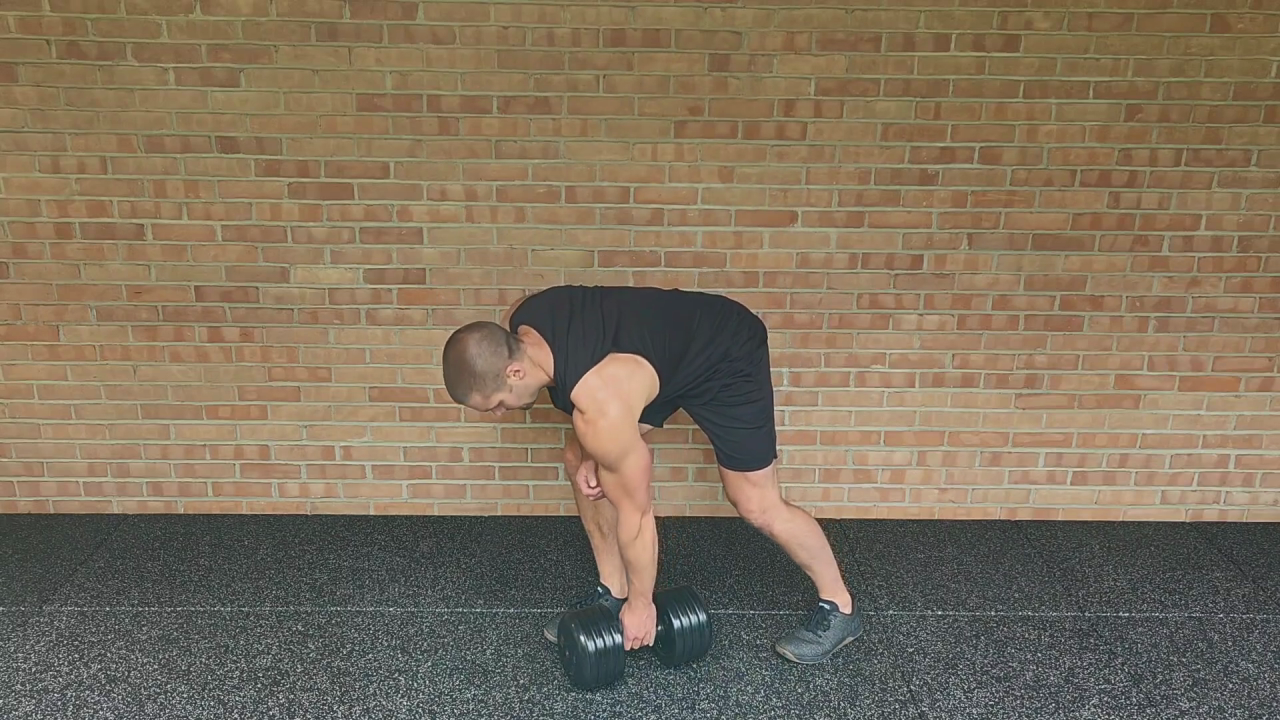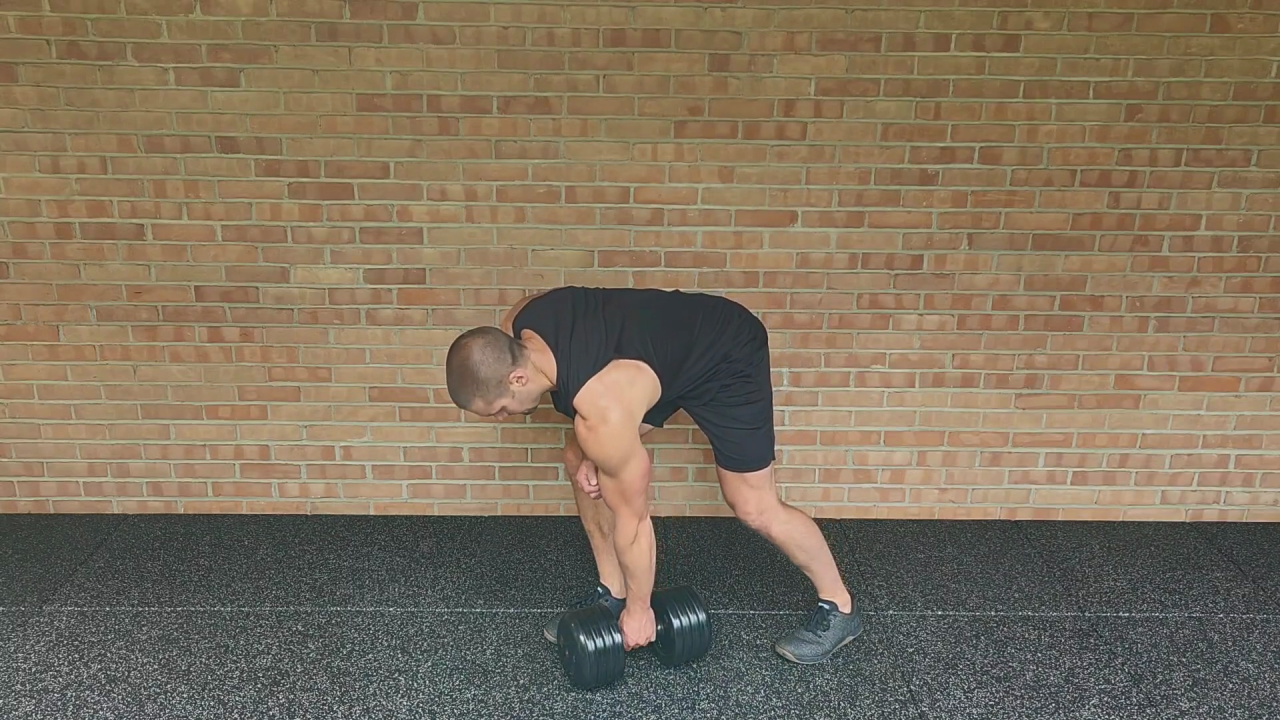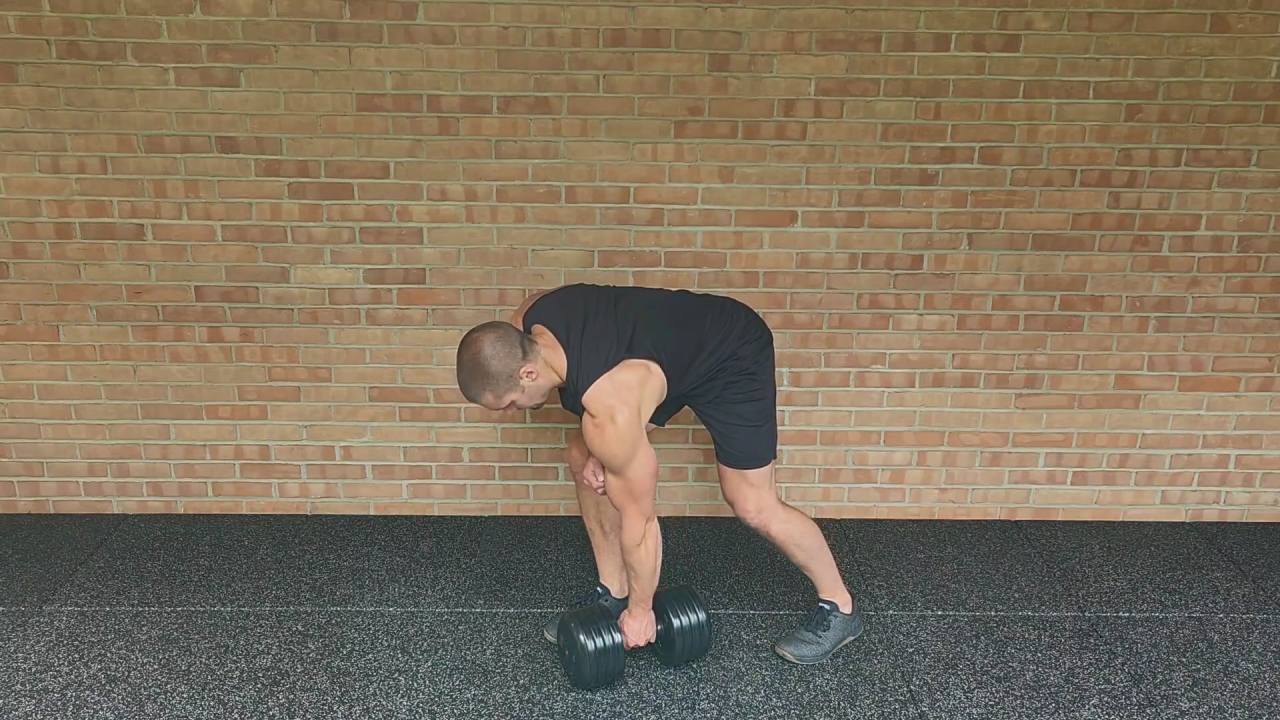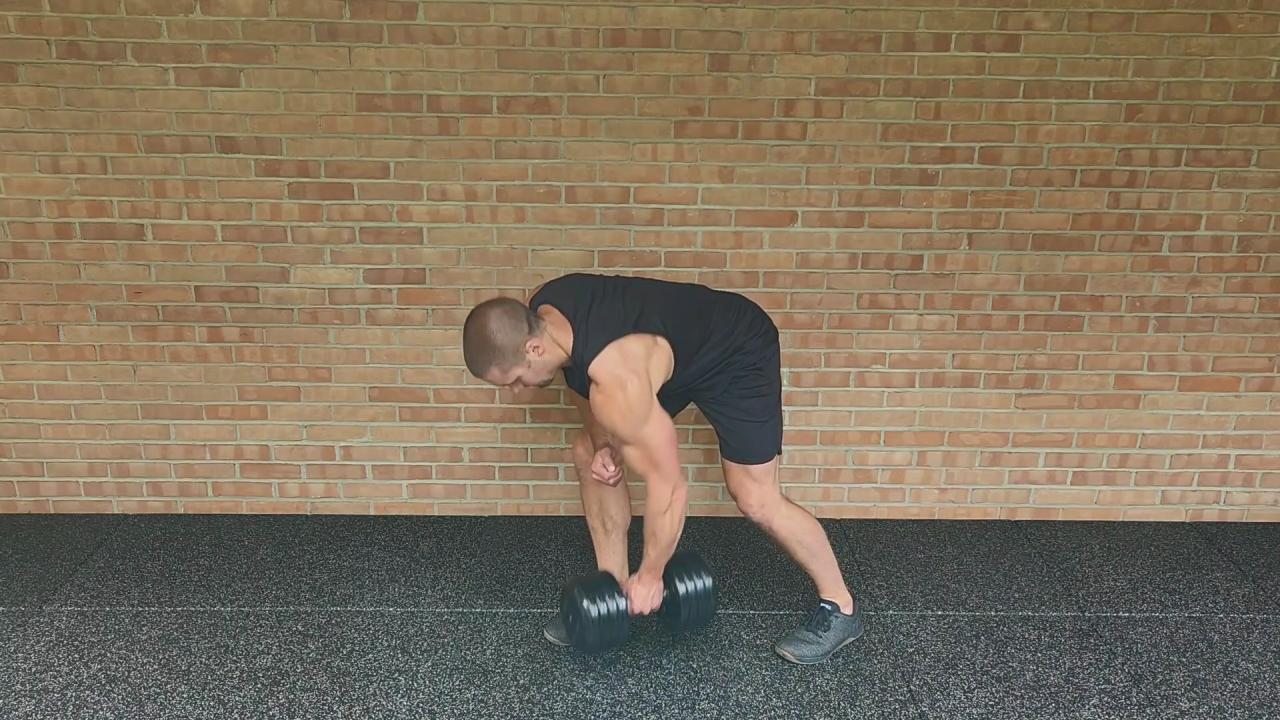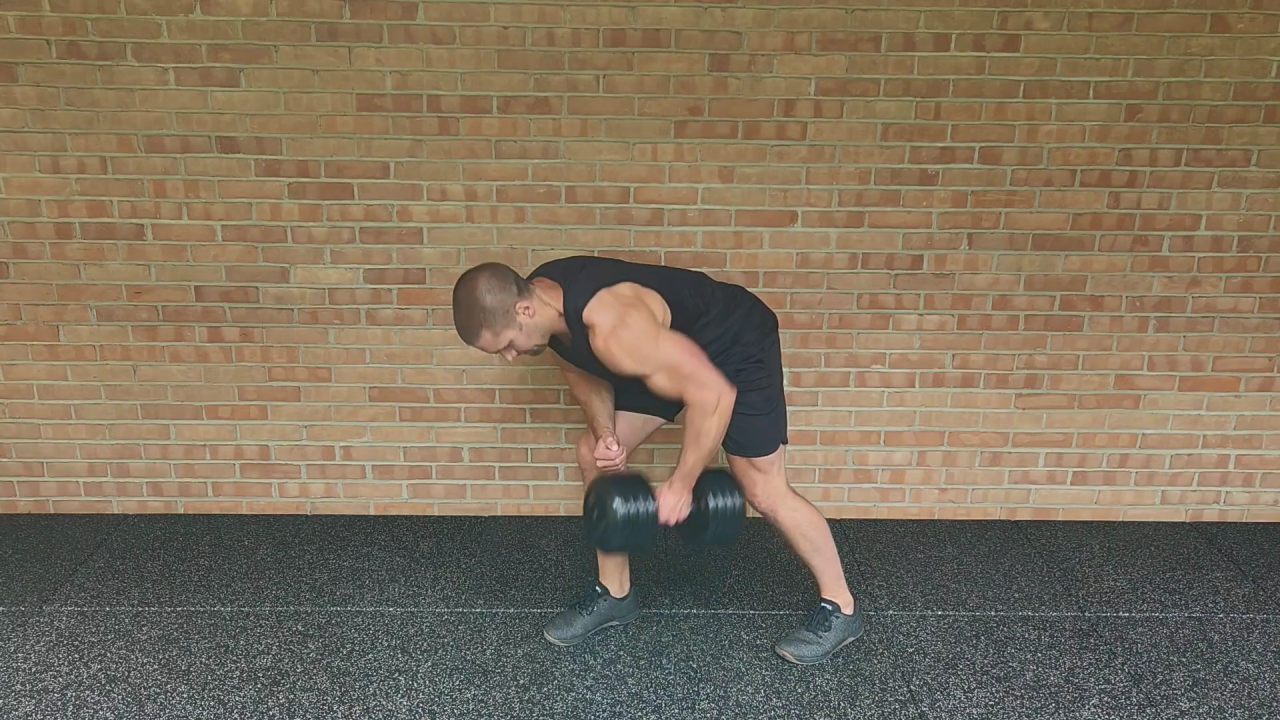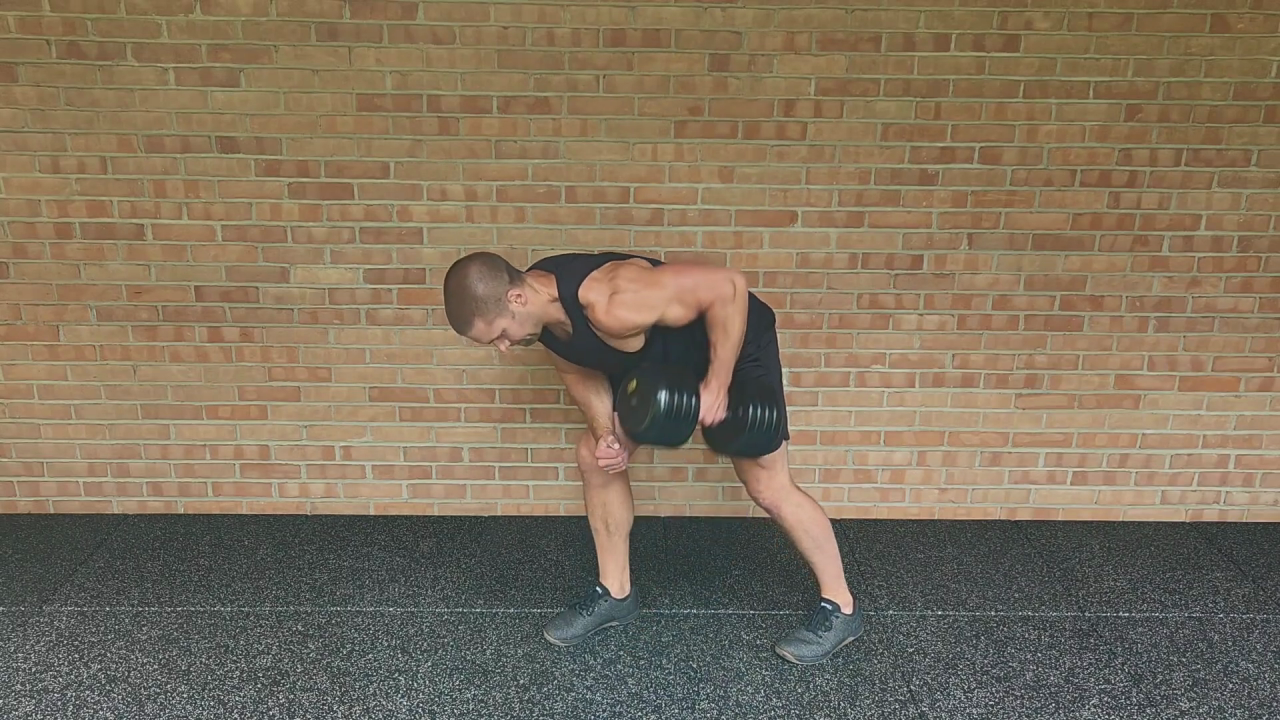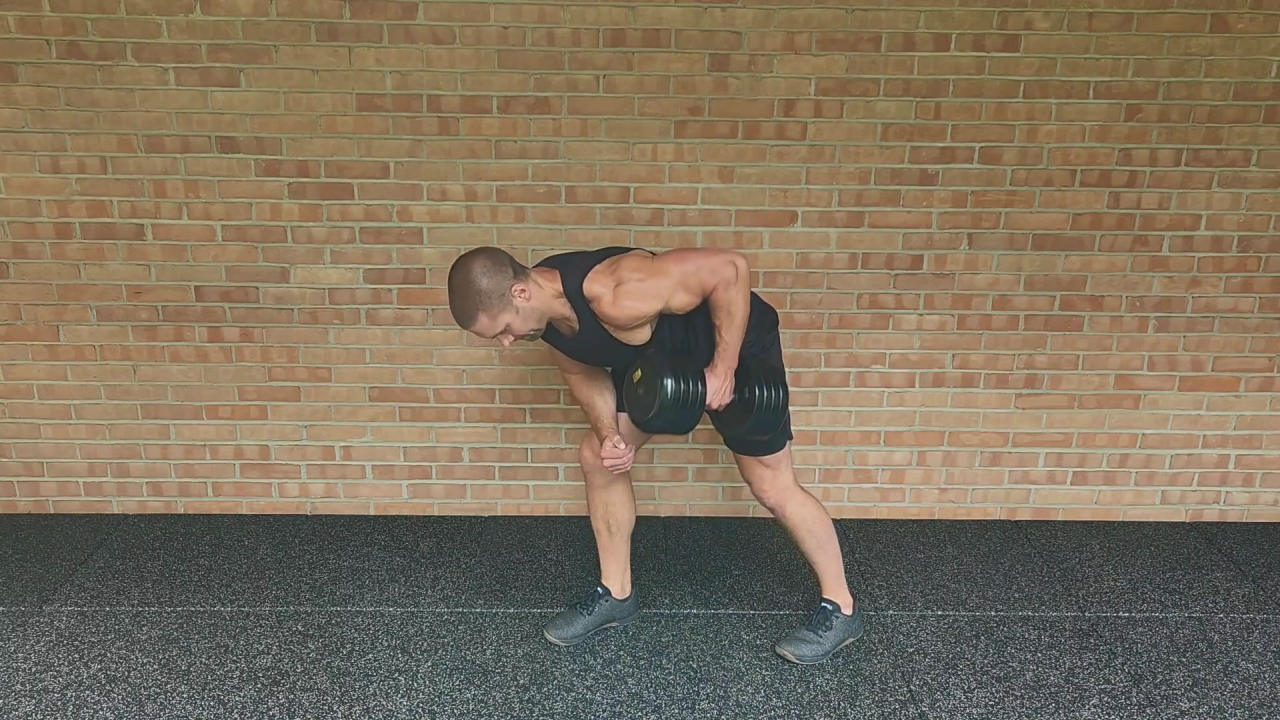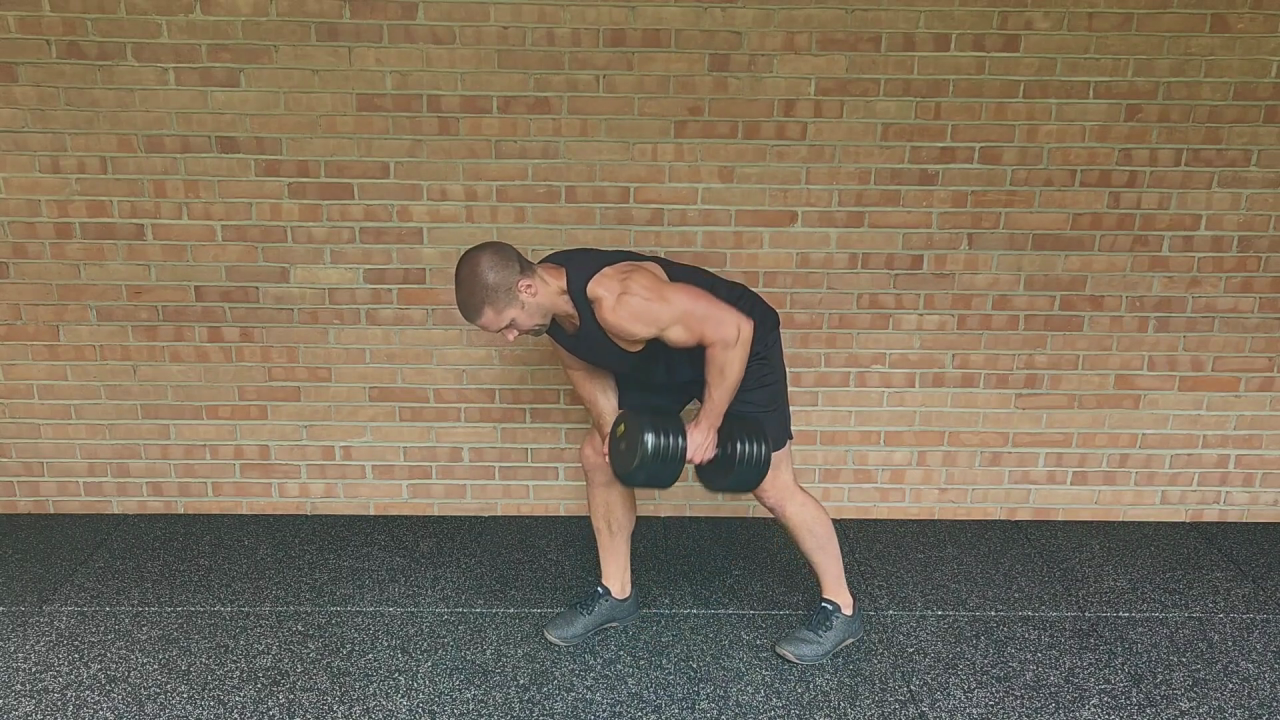
dt=0.2s
person 1, frame 1
left shoulder: (600, 402)
right shoulder: (515, 327)
left elbow: (635, 512)
left wrist: (641, 604)
right wrist: (589, 452)
left hip: (726, 356)
right hip: (666, 346)
left knee: (757, 504)
right knee: (579, 462)
left ankle: (839, 608)
right ankle: (613, 592)
person 1, frame 2
left shoulder: (601, 406)
right shoulder: (516, 329)
left elbow: (631, 517)
left wrist: (639, 609)
right wrist: (590, 453)
left hip: (727, 357)
right hip: (668, 345)
left knee: (753, 507)
right knee: (580, 461)
left ankle: (839, 608)
right ankle: (611, 593)
person 1, frame 3
left shoulder: (610, 406)
right shoulder: (526, 327)
left elbow: (640, 519)
left wrist: (641, 611)
right wrist: (595, 450)
left hip: (732, 357)
right hip: (672, 345)
left knee: (752, 505)
right knee: (582, 458)
left ankle: (840, 608)
right ankle: (612, 593)
person 1, frame 4
left shoulder: (615, 376)
right shoulder: (538, 314)
left elbow: (667, 488)
left wrist: (649, 577)
right wrist: (602, 441)
left hip: (738, 354)
right hip: (674, 353)
left knee: (756, 500)
right knee: (589, 456)
left ankle: (841, 607)
person 1, frame 5
left shoulder: (612, 328)
right shoulder: (542, 301)
left elbow: (713, 398)
right elbow: (581, 367)
left wrist: (681, 486)
right wrist: (604, 430)
left hip: (738, 351)
right hip: (666, 353)
left knee: (763, 491)
right knee: (594, 455)
left ankle: (840, 607)
right ankle: (615, 593)
person 1, frame 6
left shoulder: (609, 305)
right shoulder: (539, 303)
left elbow: (728, 287)
right elbow: (578, 368)
left wrist: (717, 385)
right wrist: (604, 432)
left hip: (732, 346)
right hip: (658, 356)
left knee: (768, 488)
right knee: (594, 458)
left ankle: (841, 608)
right ankle: (616, 593)
person 1, frame 7
left shoulder: (614, 296)
right shoulder: (543, 302)
left elbow: (730, 269)
right elbow: (581, 370)
left wrist: (721, 371)
right wrist: (608, 432)
left hip: (736, 341)
right hip: (661, 354)
left knee: (772, 488)
right knee: (598, 459)
left ankle: (840, 607)
right ankle: (617, 594)
person 1, frame 8
left shoulder: (617, 301)
right shoulder: (548, 296)
left elbow: (732, 330)
right elbow: (584, 365)
left wrist: (706, 425)
right wrist: (610, 429)
left hip: (738, 347)
right hip: (664, 351)
left knee: (772, 488)
right knee: (598, 456)
left ankle: (841, 608)
right ankle: (616, 594)
